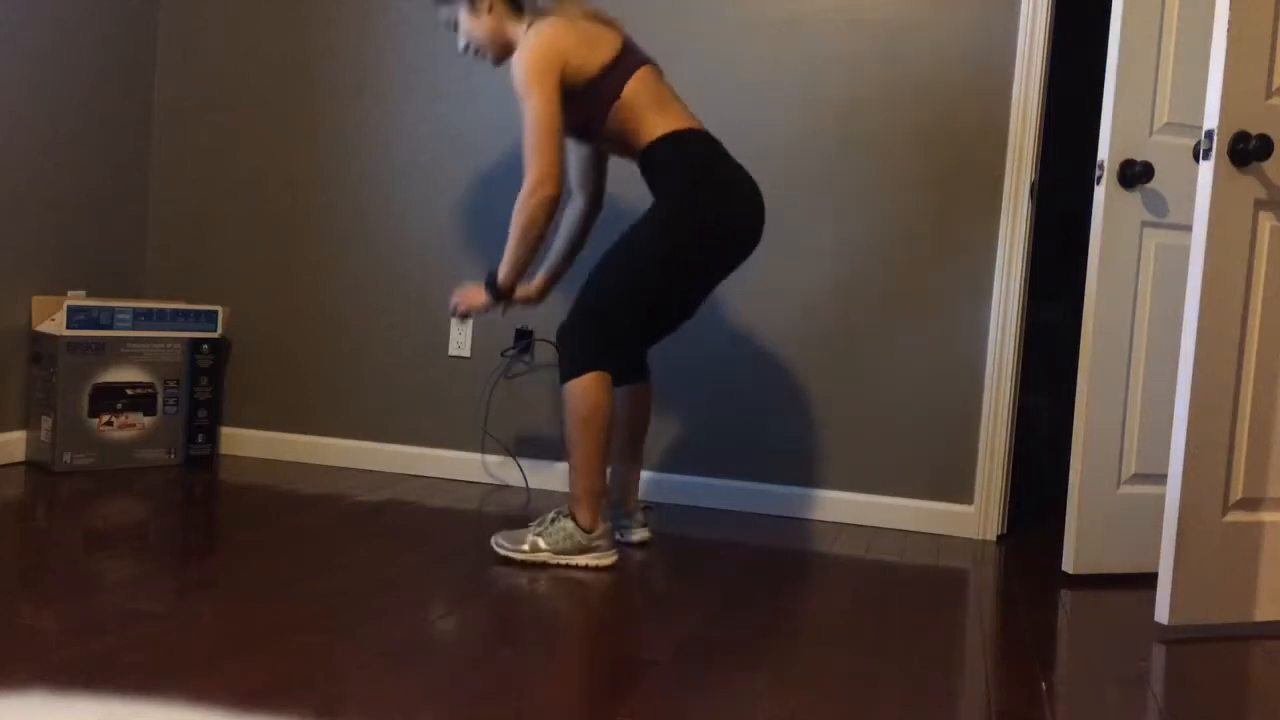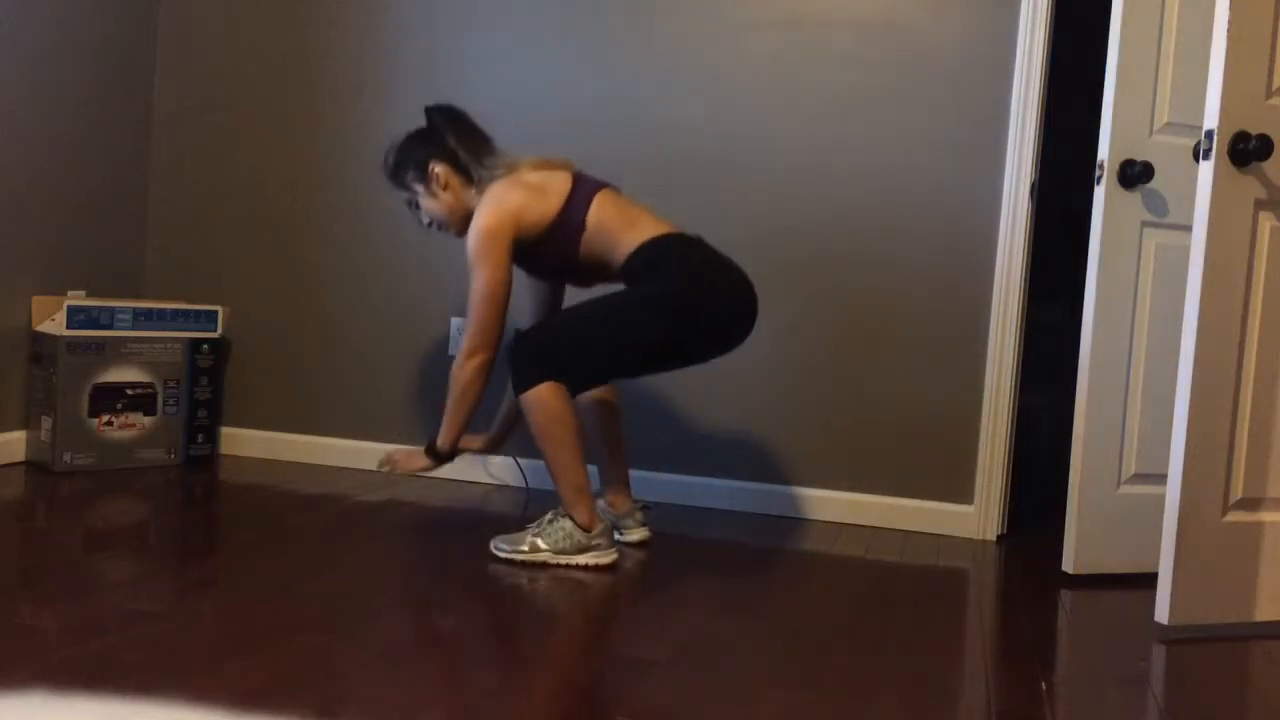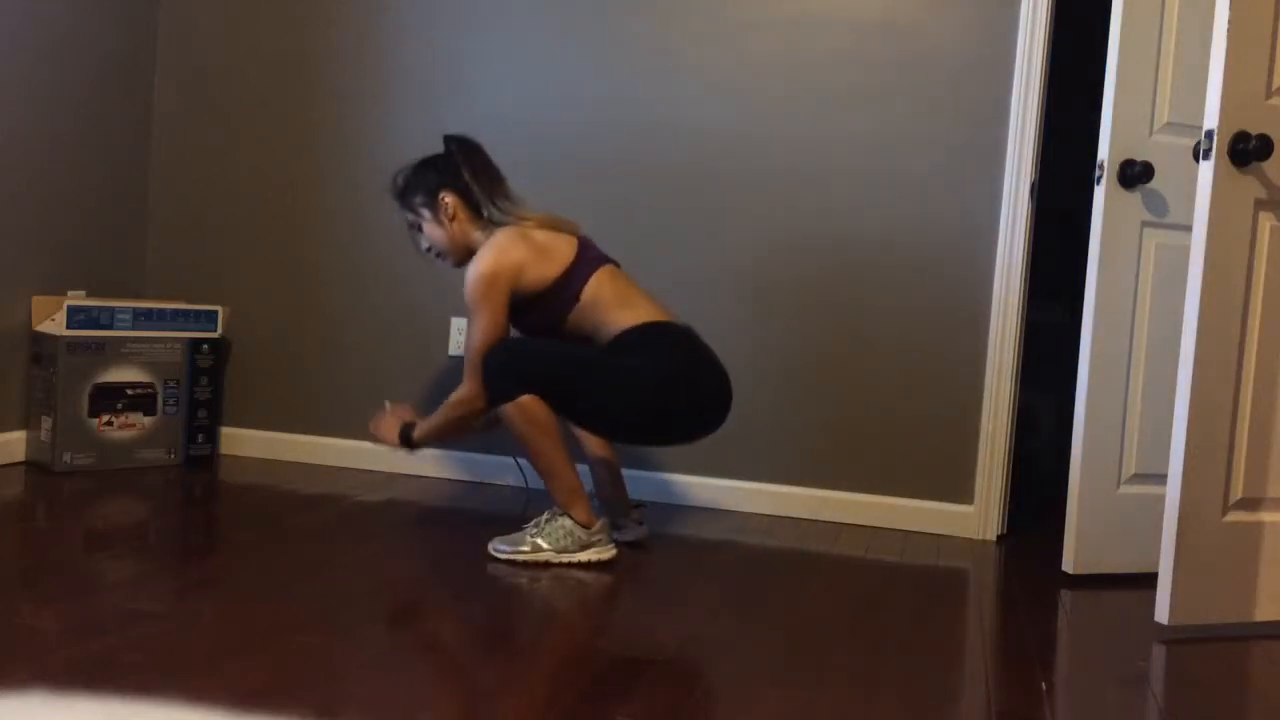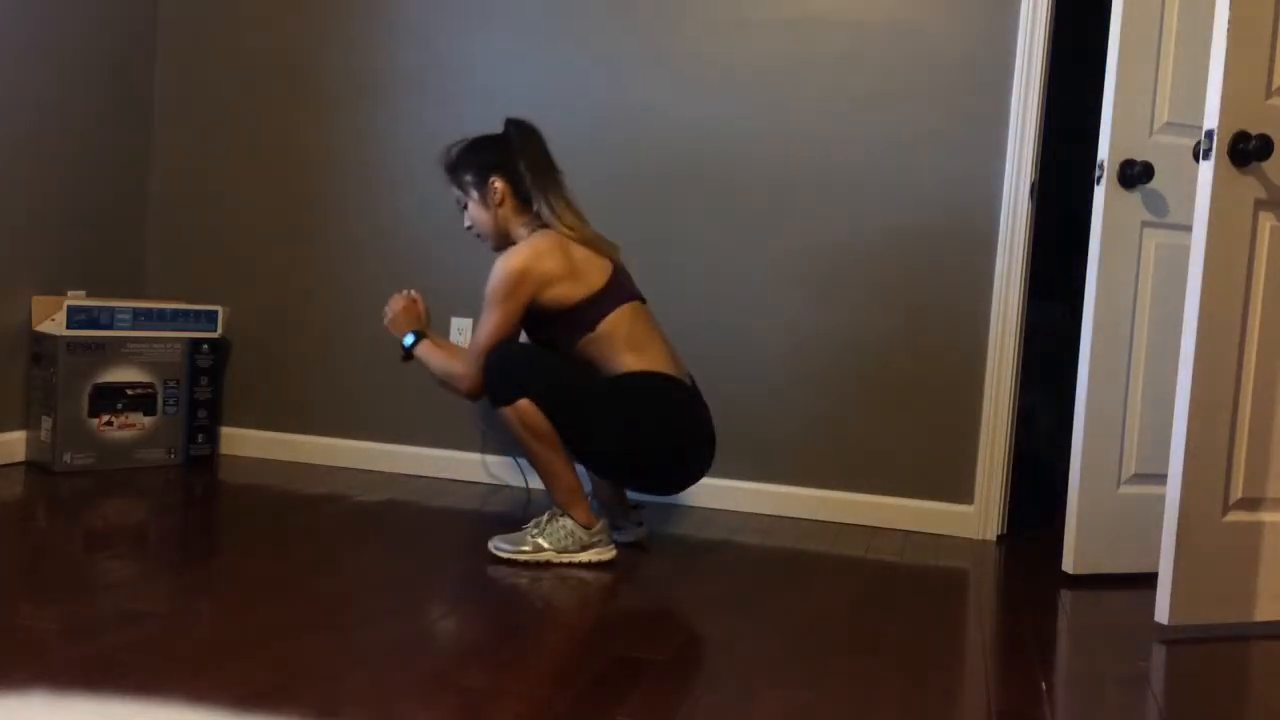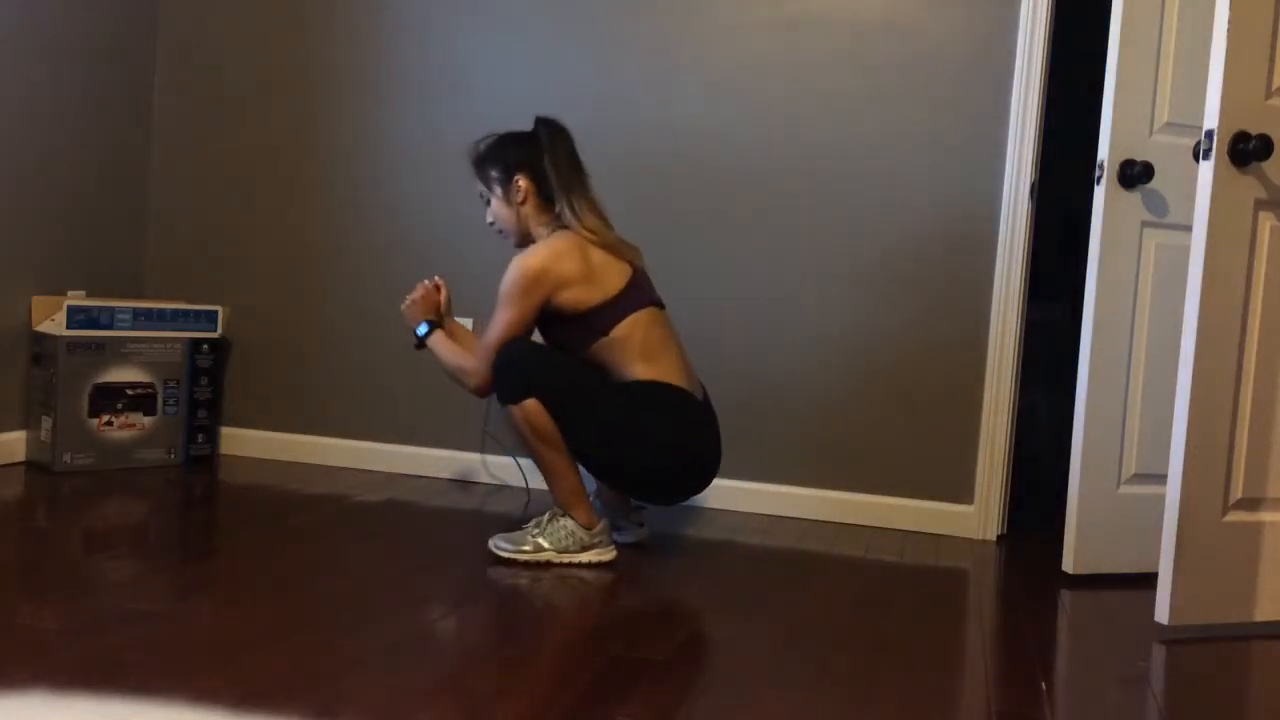
dt=0.5s
person 1, frame 1
left shoulder: (538, 47)
left elbow: (542, 188)
right elbow: (584, 196)
left wrist: (499, 286)
right wrist: (540, 282)
left hip: (698, 196)
right hip: (722, 196)
left knee: (585, 340)
right knee: (614, 341)
left ankle: (586, 528)
right ankle: (624, 509)
person 1, frame 2
left shoulder: (493, 212)
right shoulder: (526, 193)
left elbow: (478, 352)
right elbow: (543, 331)
left wrist: (440, 447)
right wrist: (493, 436)
left hip: (690, 292)
right hip: (709, 286)
left knee: (538, 358)
right knee: (576, 353)
left ankle: (583, 529)
right ankle: (621, 509)
person 1, frame 3
left shoulder: (491, 262)
right shoulder: (526, 238)
left elbow: (477, 393)
left wrist: (412, 433)
right wrist: (429, 423)
left hip: (667, 381)
right hip: (684, 374)
left knee: (507, 367)
right knee: (559, 372)
left ankle: (580, 527)
right ankle: (616, 513)
person 1, frame 4
left shoulder: (522, 261)
right shoulder: (563, 244)
left elbow: (473, 378)
left wrist: (412, 338)
right wrist: (429, 334)
left hip: (661, 435)
right hip: (674, 421)
left knee: (507, 369)
right knee: (547, 375)
left ankle: (581, 528)
right ankle: (613, 512)
person 1, frame 5
left shoulder: (540, 261)
right shoulder: (584, 246)
left elbow: (482, 375)
left wrist: (426, 328)
right wrist: (447, 321)
left hip: (666, 445)
right hip: (683, 434)
left knee: (516, 366)
right knee: (546, 372)
left ankle: (581, 529)
right ankle: (618, 512)
